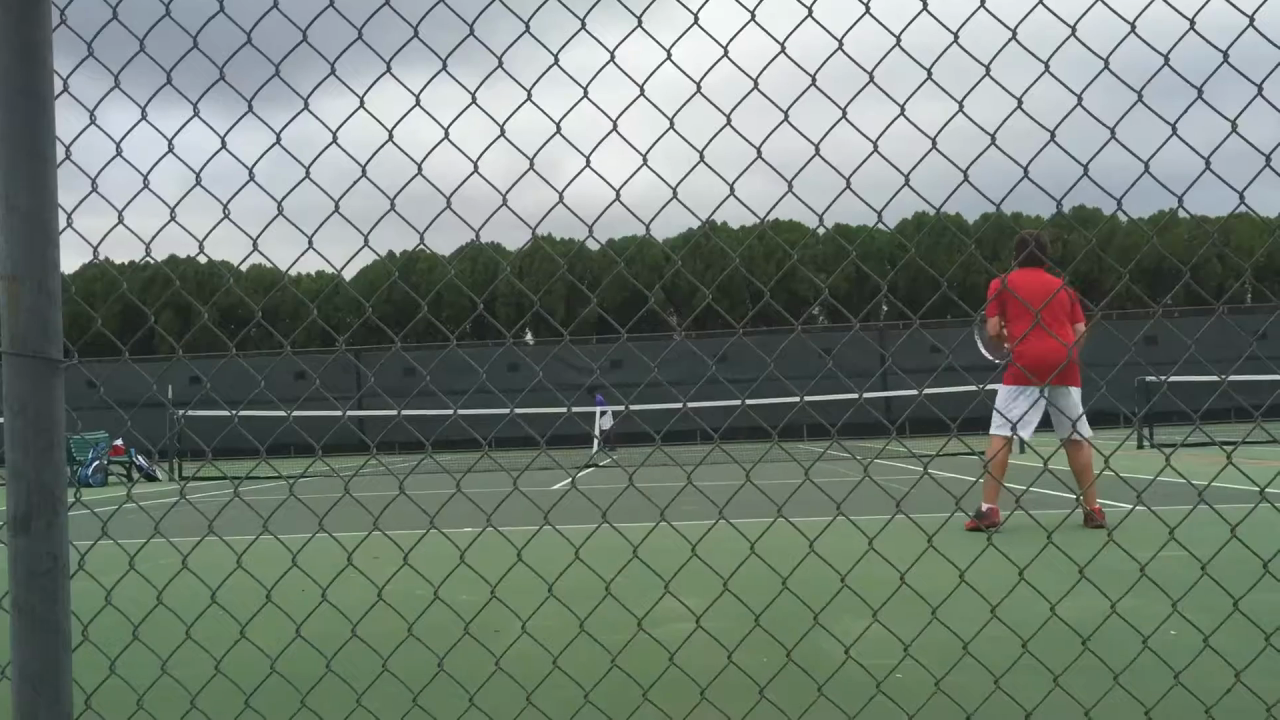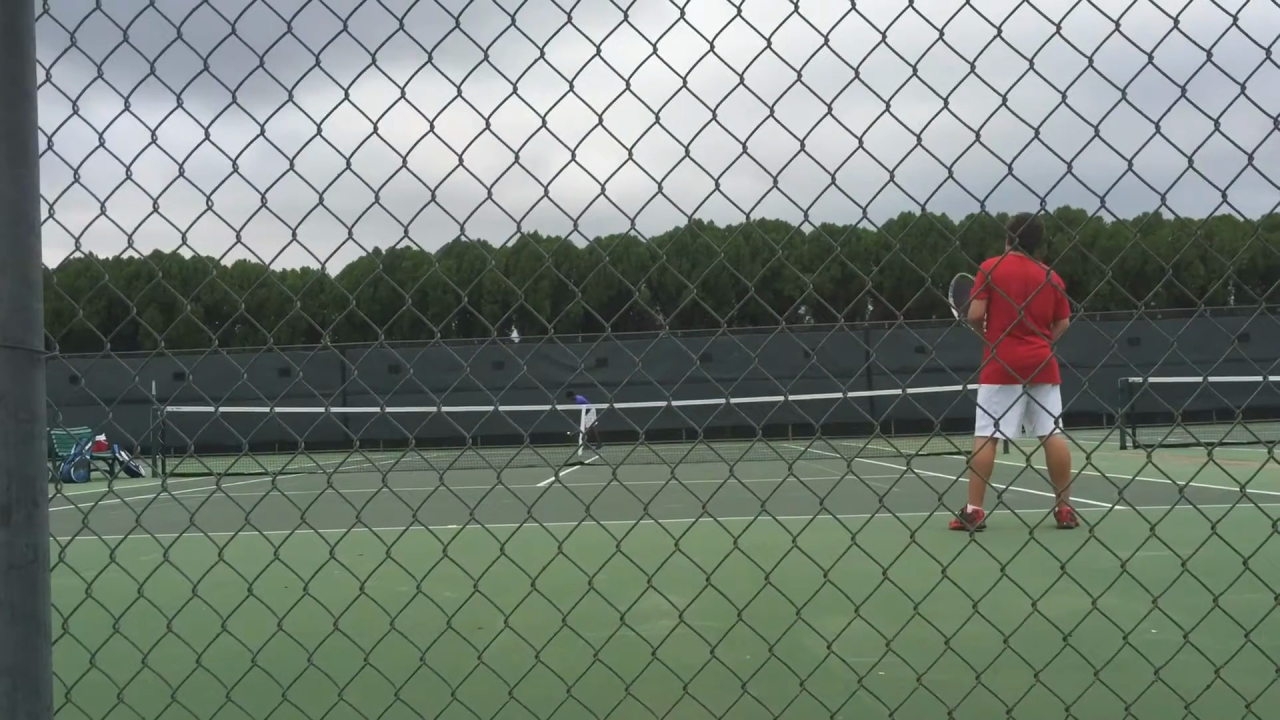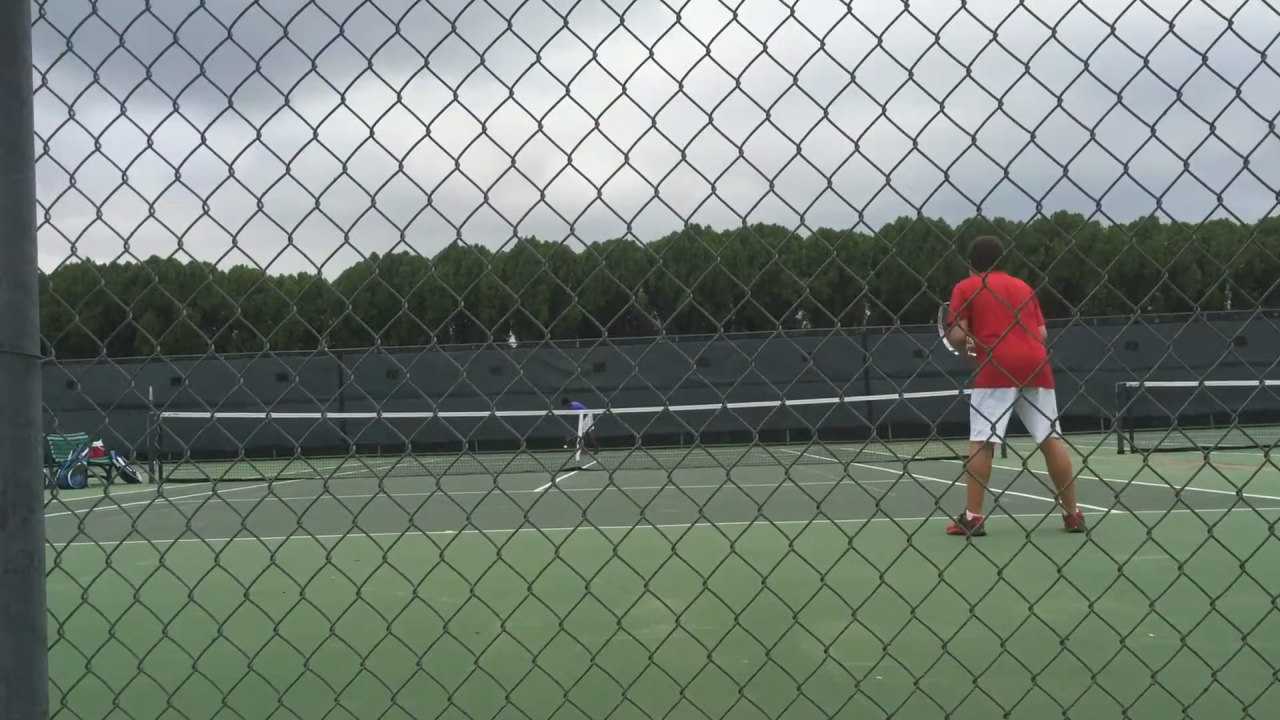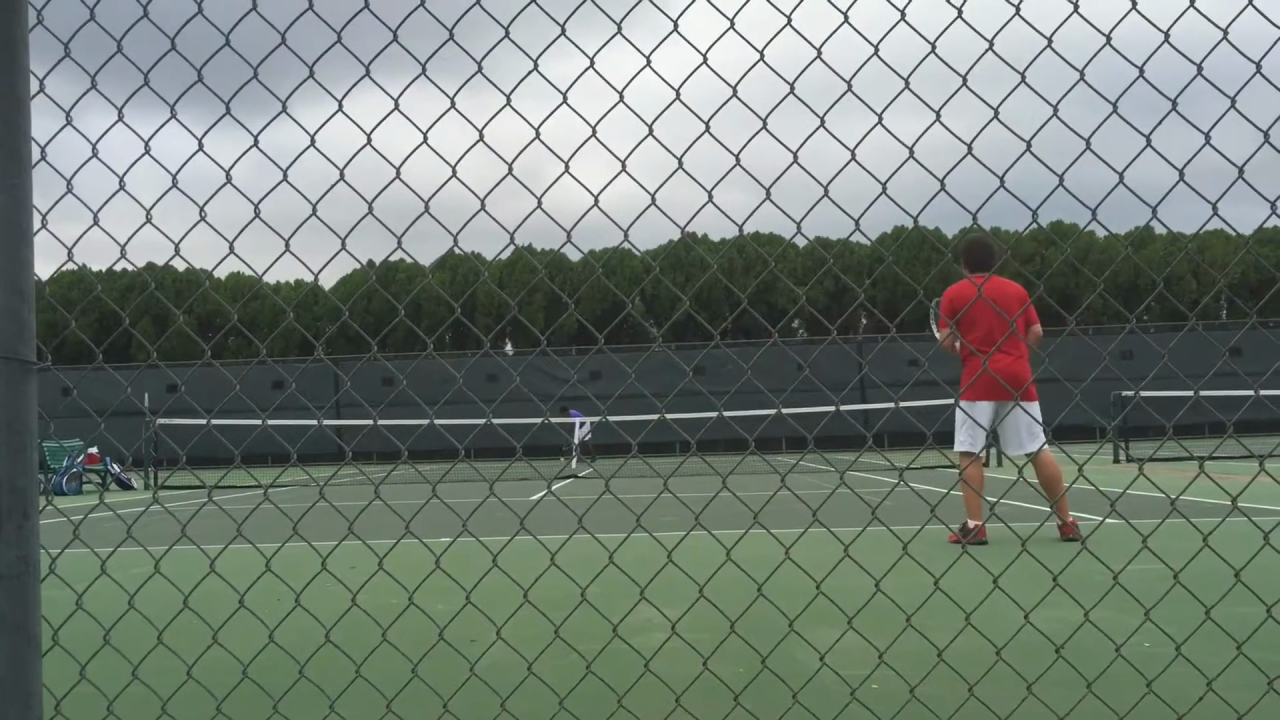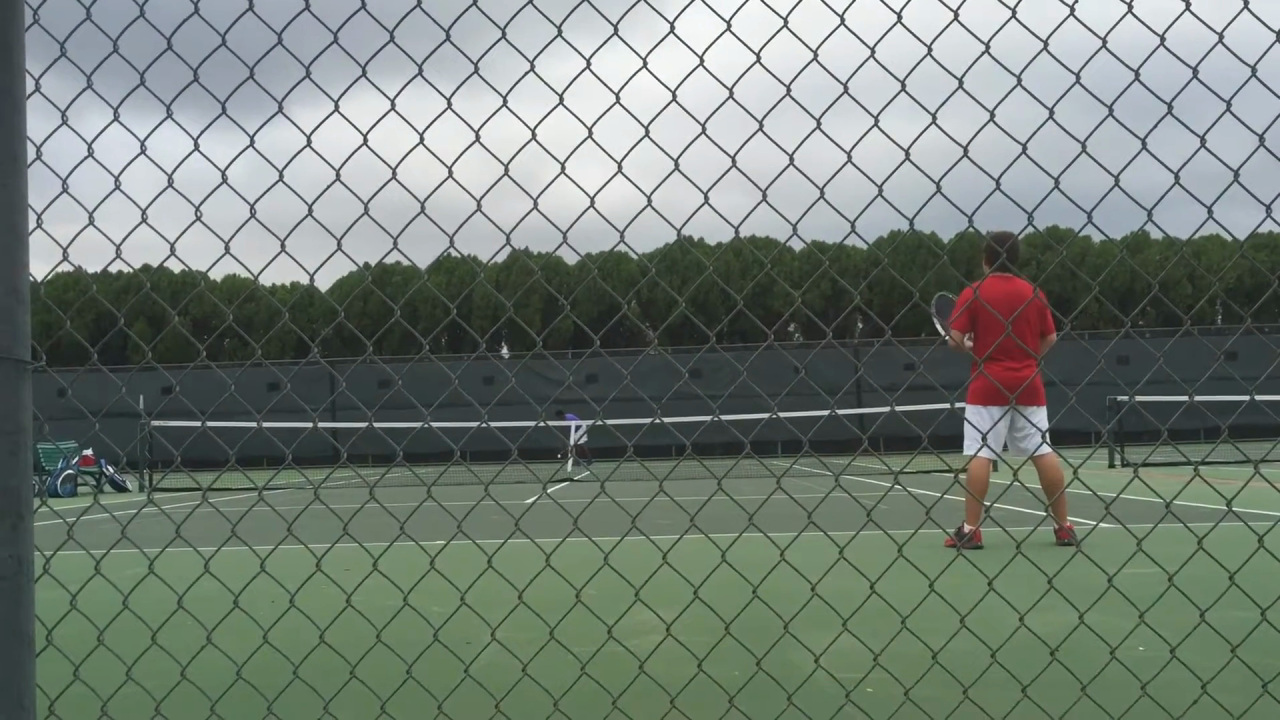
dt=1s
person 1, frame 1
left shoulder: (1001, 283)
right shoulder: (1062, 286)
left elbow: (994, 329)
right elbow: (1080, 330)
left hip: (1025, 365)
right hip: (1064, 364)
left knee: (1001, 435)
right knee: (1075, 438)
left ankle: (989, 509)
right ankle: (1093, 508)
person 1, frame 2
left shoulder: (990, 268)
right shoulder: (1051, 276)
left elbow: (974, 315)
right elbow: (1063, 325)
left wrist: (984, 328)
left hip: (1002, 365)
right hip: (1042, 364)
left knee: (986, 436)
right knee: (1053, 434)
left ankle: (974, 510)
right ankle: (1064, 509)
person 1, frame 3
left shoulder: (965, 288)
right shoulder: (1023, 287)
left elbow: (959, 335)
right elbow: (1042, 332)
left wrist: (963, 345)
left hip: (997, 370)
right hip: (1036, 366)
left knee: (982, 441)
right knee: (1051, 440)
left ankle: (973, 516)
right ankle: (1072, 513)
person 1, frame 4
left shoulder: (954, 293)
right shoulder: (1016, 289)
left elbow: (945, 340)
right elbow: (1036, 332)
left hip: (979, 380)
right hip: (1019, 379)
left knee: (970, 452)
right knee: (1038, 450)
left ankle: (974, 525)
right ankle: (1066, 521)
person 1, frame 5
left shoulder: (973, 293)
right shoulder: (1034, 293)
left elbow: (955, 340)
right elbow: (1050, 340)
left hip: (987, 385)
right hip: (1027, 385)
left knee: (979, 454)
right knee: (1043, 452)
left ankle: (971, 529)
right ankle: (1063, 526)
